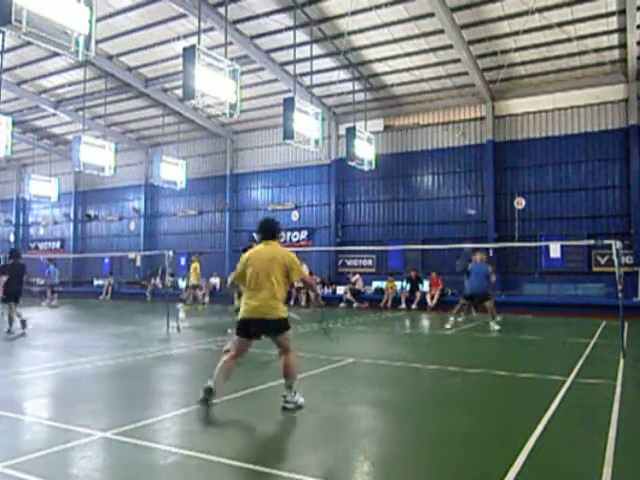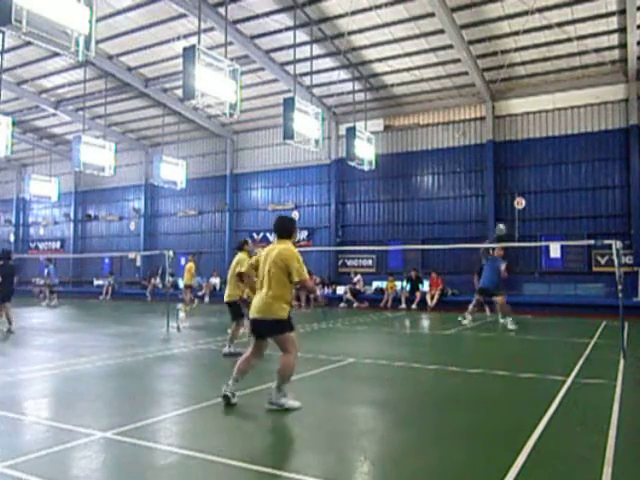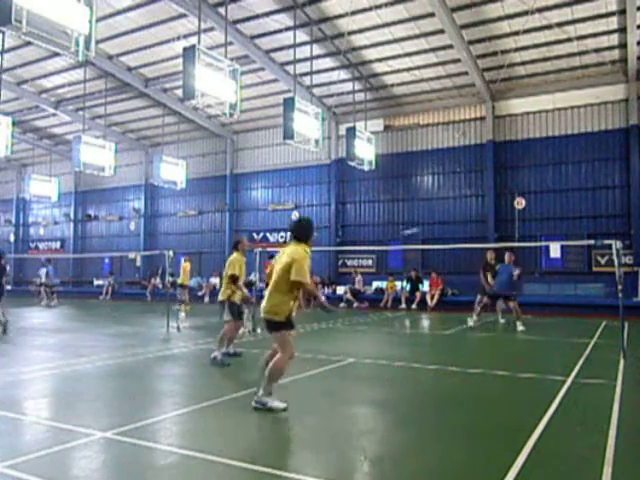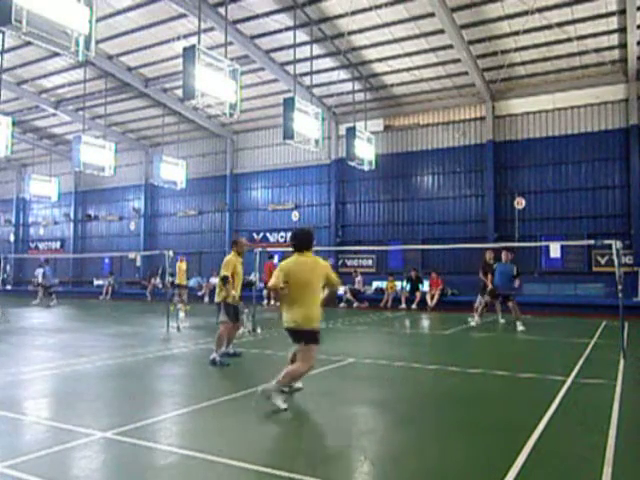
dt=0.2s
person 1, frame 1
left shoulder: (249, 255)
right shoulder: (285, 255)
left elbow: (234, 281)
right elbow: (306, 281)
left hip: (249, 312)
right hip: (274, 312)
left knee: (233, 354)
right knee: (287, 352)
left ankle: (213, 386)
right ankle: (290, 397)
person 1, frame 2
left shoulder: (266, 251)
right shoulder: (291, 253)
left elbow: (246, 273)
right elbow: (305, 284)
left hip: (258, 310)
right hip: (276, 311)
left knee: (254, 352)
right knee: (290, 352)
left ankle: (231, 387)
right ankle: (278, 397)
person 1, frame 3
left shoulder: (287, 251)
right shoulder: (300, 256)
left elbow: (270, 275)
right elbow: (304, 285)
right wrist: (320, 299)
left hip: (273, 307)
right hip: (277, 310)
left knee: (281, 348)
right knee: (286, 353)
left ankle: (265, 379)
right ankle: (264, 397)
person 1, frame 4
left shoulder: (285, 265)
right shoulder: (322, 265)
left elbow: (274, 287)
right elbow: (335, 286)
left wrist: (285, 301)
right wrist: (327, 295)
left hip: (291, 318)
right hip: (309, 321)
left knee: (300, 350)
right knee: (306, 363)
left ankle: (289, 383)
right ankle: (273, 389)
